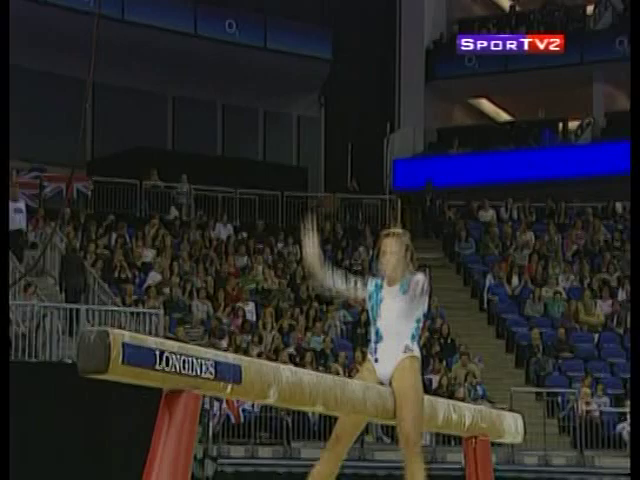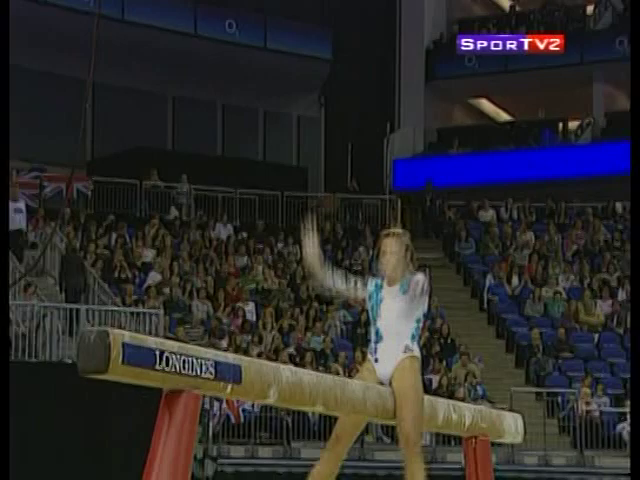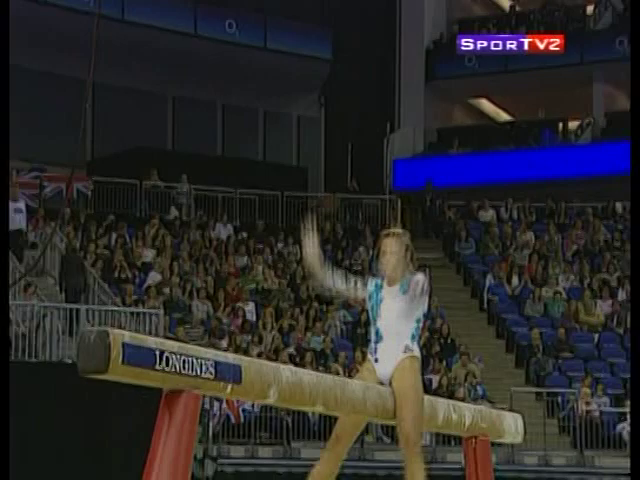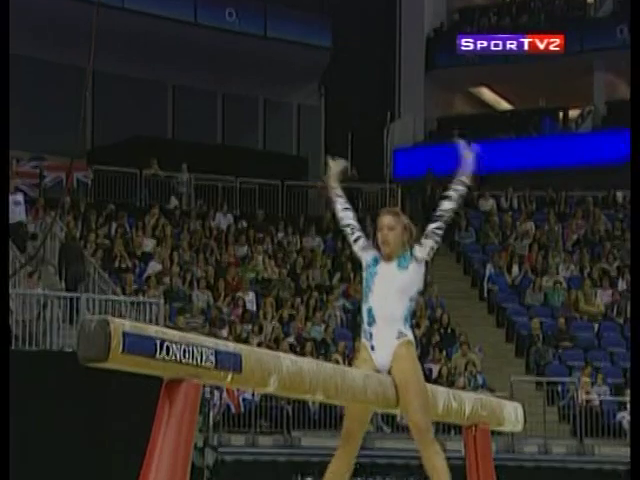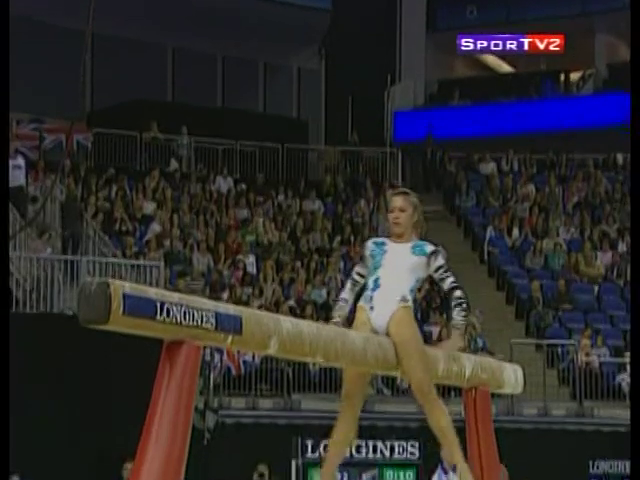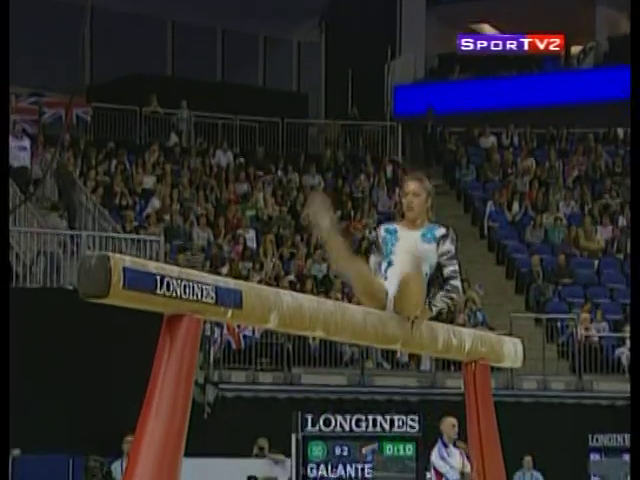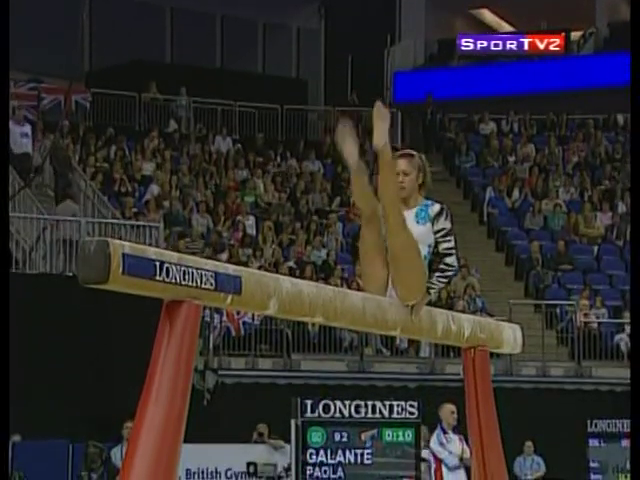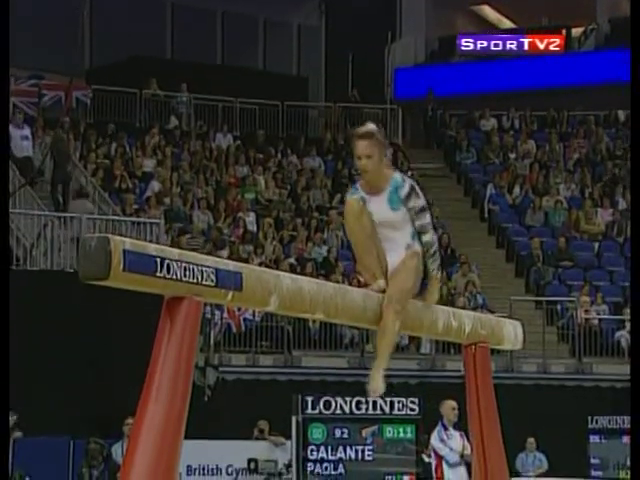
dt=0.4s
person 1, frame 1
left shoulder: (418, 282)
right shoulder: (372, 286)
left elbow: (415, 287)
right elbow: (339, 282)
left wrist: (398, 272)
right wrist: (315, 262)
left hip: (405, 362)
right hip: (373, 364)
left knee: (411, 442)
right knee: (339, 436)
person 1, frame 2
left shoulder: (418, 283)
right shoulder: (372, 286)
left elbow: (416, 286)
right elbow: (340, 283)
left wrist: (397, 271)
right wrist: (315, 262)
left hip: (405, 361)
right hip: (373, 364)
left knee: (410, 442)
right knee: (339, 437)
person 1, frame 3
left shoulder: (418, 282)
right shoulder: (372, 286)
left elbow: (414, 287)
right elbow: (339, 283)
left wrist: (398, 271)
right wrist: (315, 263)
left hip: (405, 362)
right hip: (374, 363)
left knee: (411, 443)
right knee: (338, 438)
person 1, frame 4
left shoulder: (414, 259)
right shoulder: (369, 259)
left elbow: (441, 216)
right elbow: (348, 221)
left wrist: (465, 173)
right wrist: (334, 184)
left hip: (399, 347)
right hip: (367, 350)
left knee: (422, 431)
right knee: (349, 435)
person 1, frame 5
left shoulder: (428, 251)
right shoulder: (374, 246)
left elbow: (455, 292)
right elbow: (352, 284)
left wrist: (457, 331)
right wrist: (336, 321)
left hip: (398, 312)
right hip: (365, 314)
left knee: (426, 395)
right knee: (350, 400)
person 1, frame 6
left shoulder: (441, 235)
right shoulder: (386, 231)
left elbow: (454, 284)
left wrist: (431, 309)
left hip: (406, 299)
right hip: (379, 296)
left knee: (411, 277)
right knee: (349, 267)
person 1, frame 7
left shoulder: (435, 211)
left elbow: (449, 261)
left wrist: (427, 293)
left hip: (410, 288)
right hip: (377, 287)
left knee: (392, 215)
right knee: (371, 214)
person 1, frame 8
left shoulder: (404, 186)
right shoulder: (356, 194)
left elbow: (428, 233)
left wrist: (433, 283)
right wrist: (370, 270)
left hip: (407, 257)
right hip: (376, 265)
left knee: (394, 300)
right knee: (351, 206)
left ankle: (378, 372)
right ankle: (377, 278)
